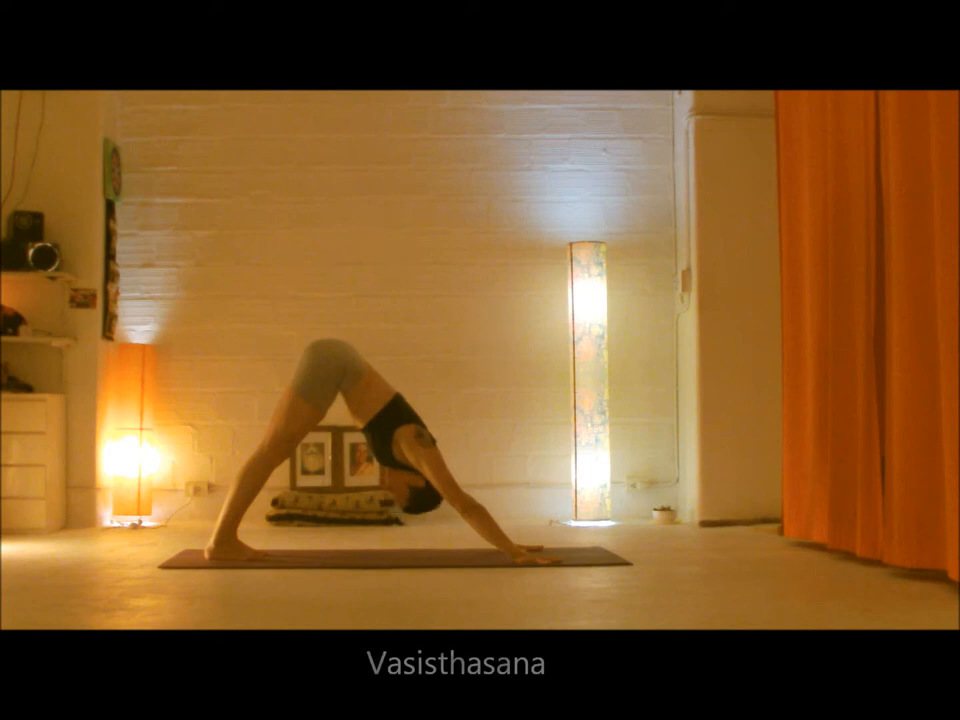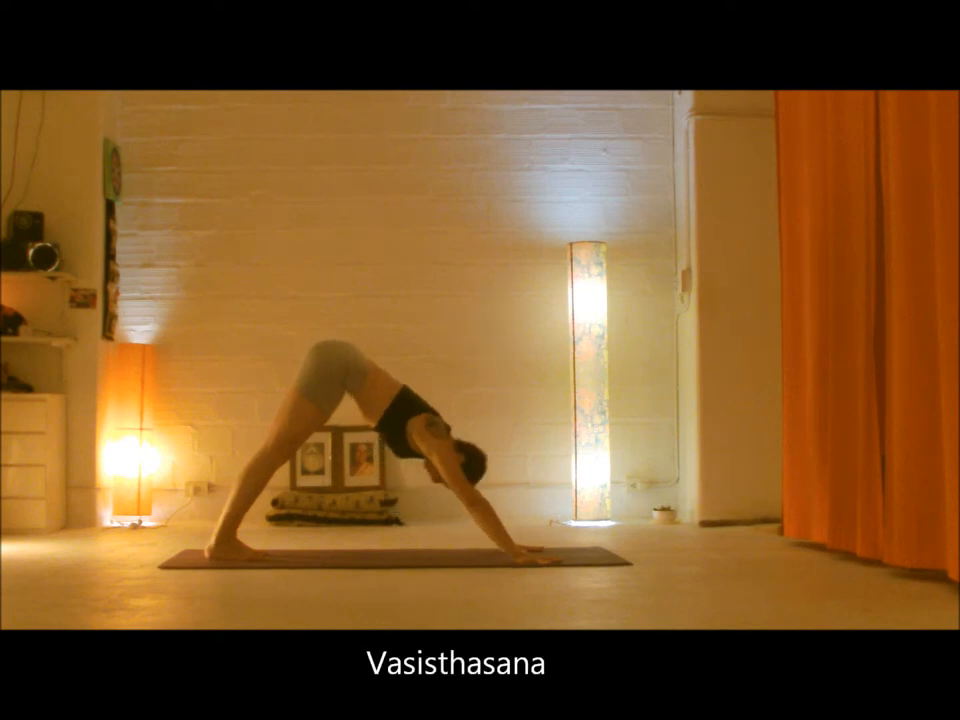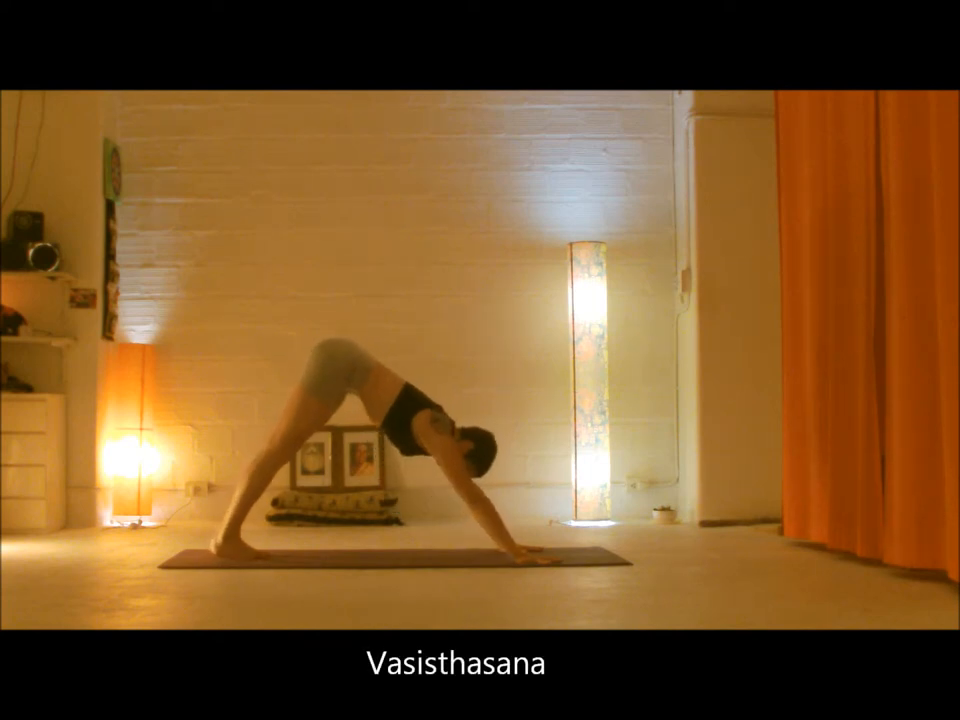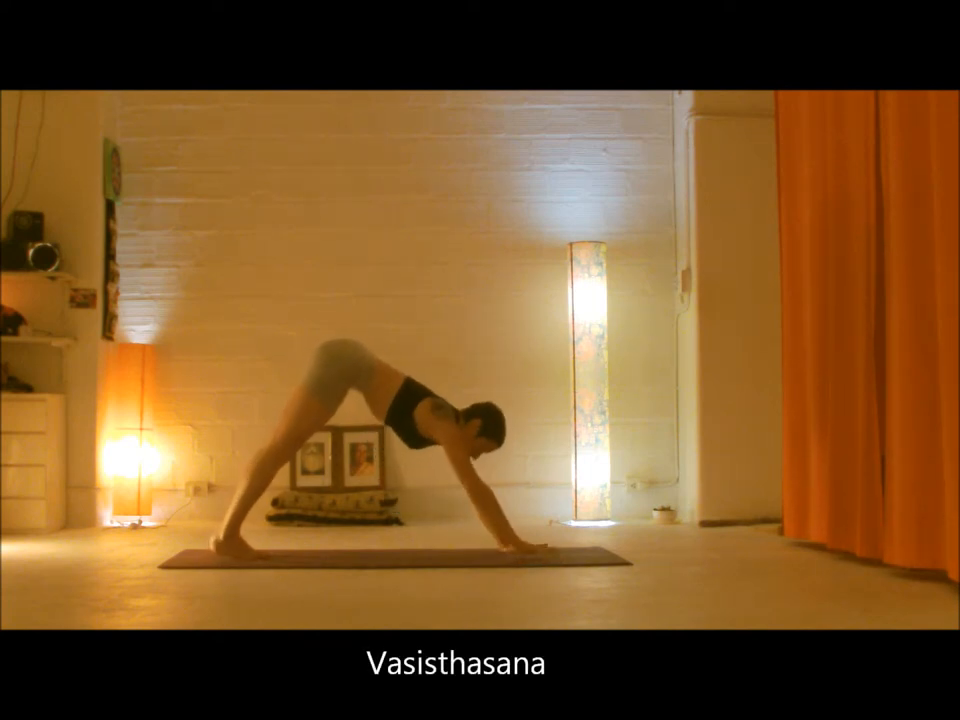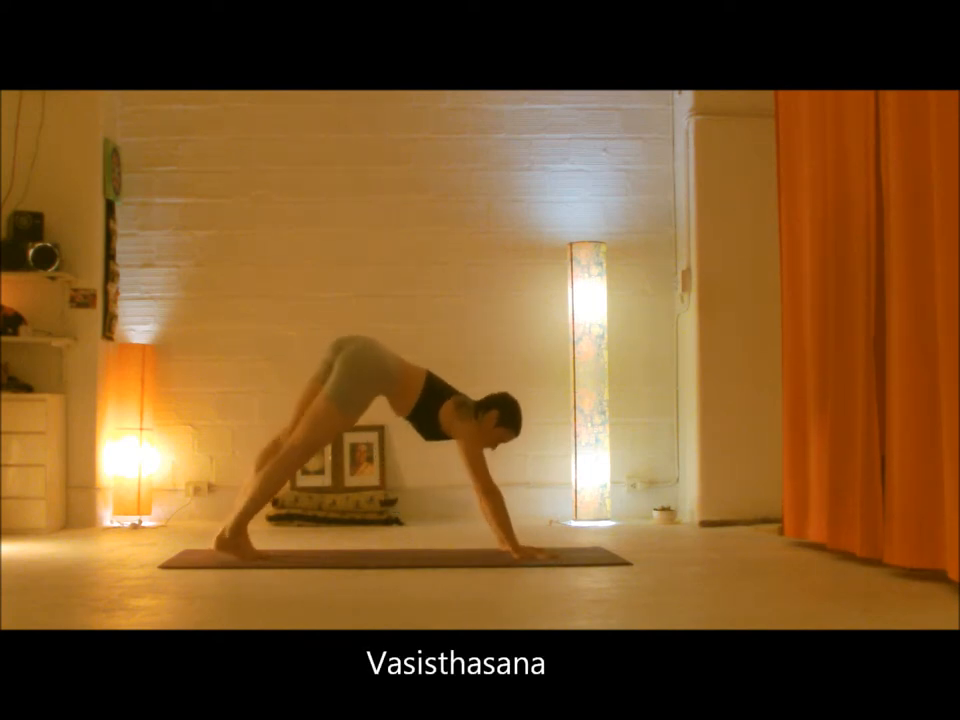
dt=0.5s
person 1, frame 1
left shoulder: (416, 449)
right shoulder: (417, 448)
left elbow: (465, 504)
right elbow: (464, 504)
left wrist: (509, 545)
right wrist: (514, 552)
left hip: (333, 363)
right hip: (330, 361)
left knee: (276, 448)
right knee: (274, 448)
left ankle: (226, 538)
right ankle: (220, 540)
person 1, frame 2
left shoulder: (434, 438)
right shoulder: (432, 438)
left elbow: (472, 499)
right elbow: (471, 498)
left wrist: (510, 544)
right wrist: (515, 551)
left hip: (338, 368)
right hip: (334, 363)
left knee: (281, 448)
right knee: (277, 448)
left ankle: (226, 537)
right ankle: (220, 540)
person 1, frame 3
left shoulder: (440, 434)
right shoulder: (439, 436)
left elbow: (473, 497)
right elbow: (473, 497)
left wrist: (508, 543)
right wrist: (515, 551)
left hip: (342, 365)
right hip: (339, 361)
left knee: (281, 444)
right knee: (282, 447)
left ankle: (228, 534)
right ankle: (228, 536)
person 1, frame 4
left shoulder: (451, 426)
right shoulder: (446, 426)
left elbow: (475, 490)
right elbow: (476, 488)
left wrist: (501, 539)
right wrist: (516, 543)
left hip: (342, 363)
right hip: (342, 362)
left knee: (282, 443)
right knee: (283, 446)
left ankle: (230, 533)
right ankle: (226, 535)
person 1, frame 5
left shoulder: (463, 416)
right shoulder: (466, 422)
left elbow: (481, 488)
right elbow: (487, 488)
left wrist: (502, 537)
right wrist: (515, 547)
left hip: (352, 350)
right hip: (364, 367)
left knee: (288, 438)
right knee: (296, 452)
left ankle: (236, 527)
right ankle: (231, 533)
